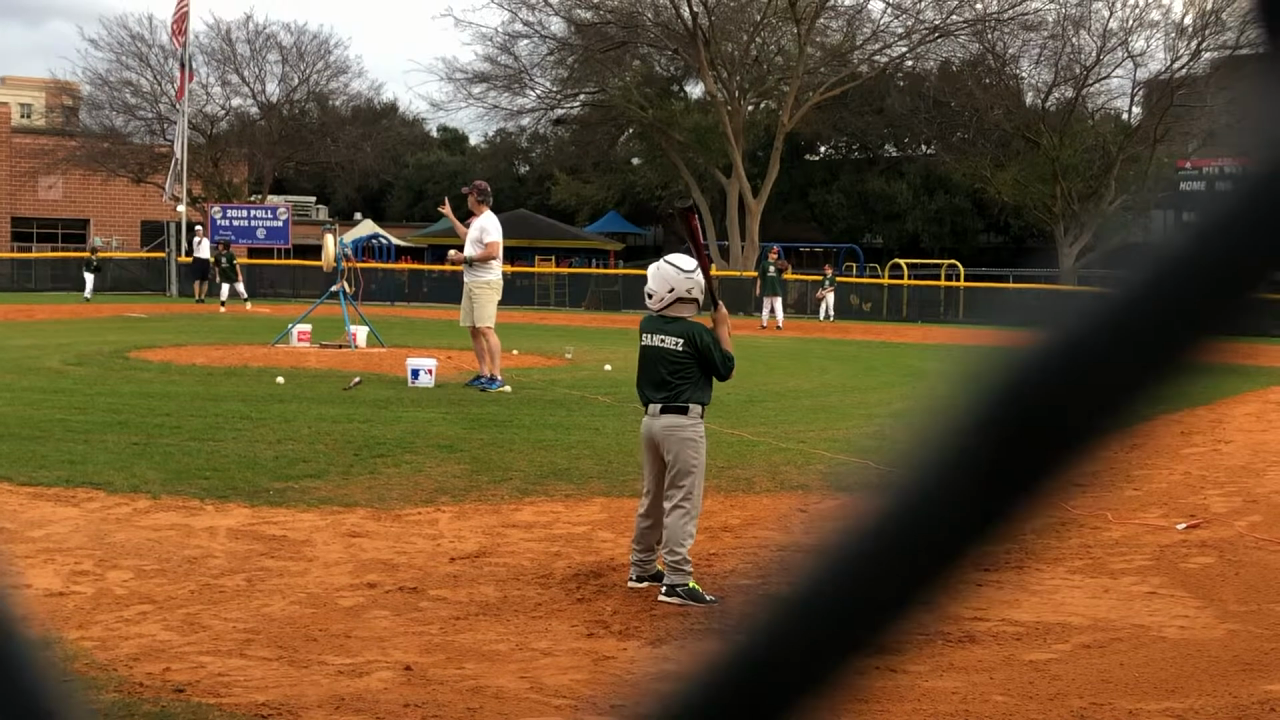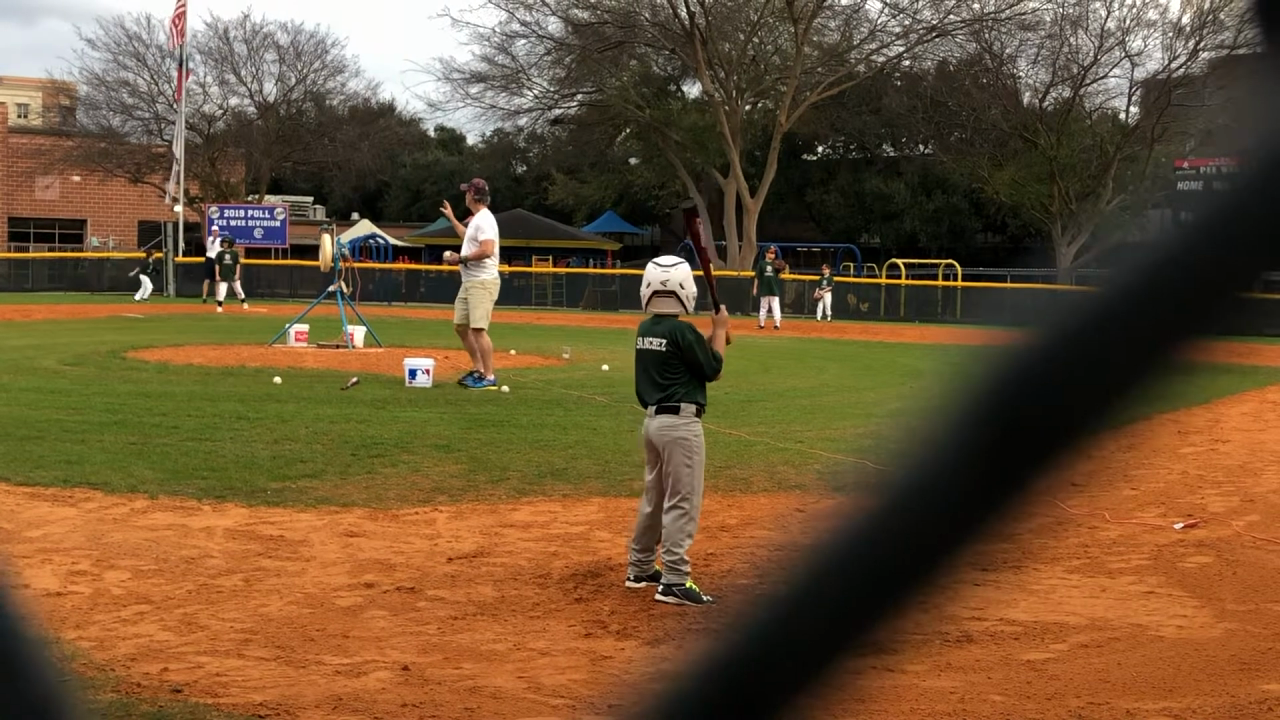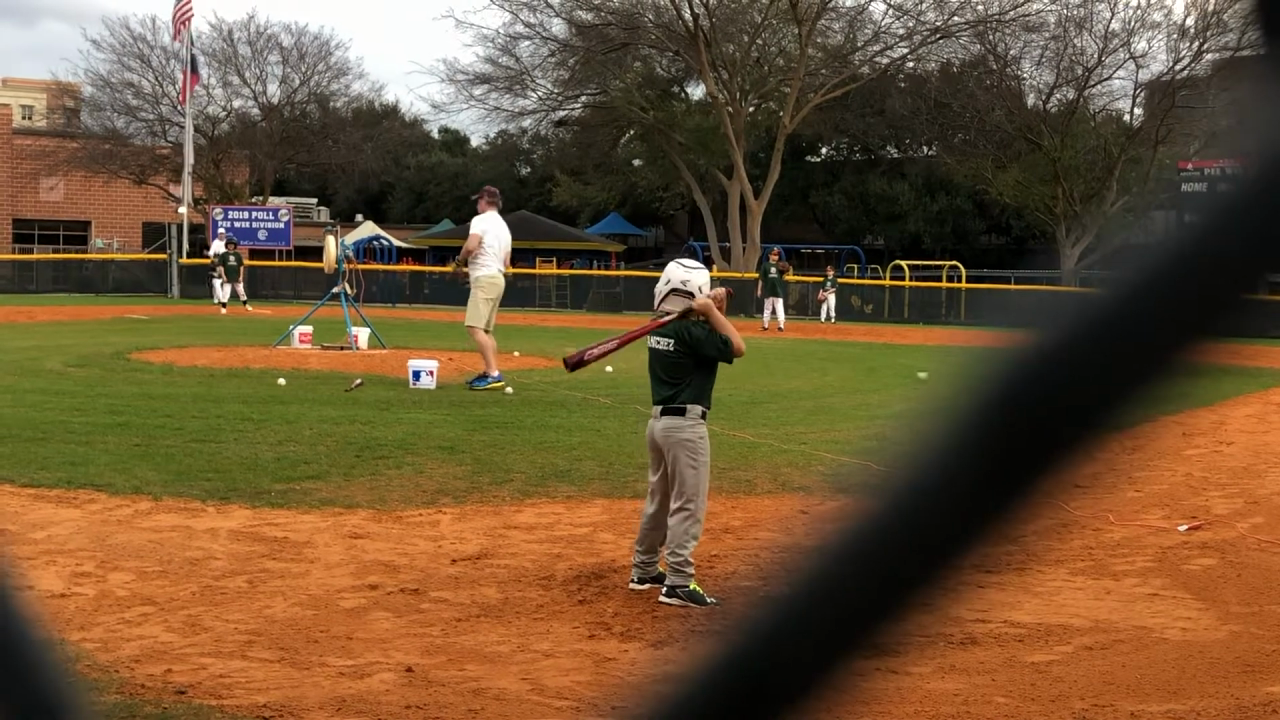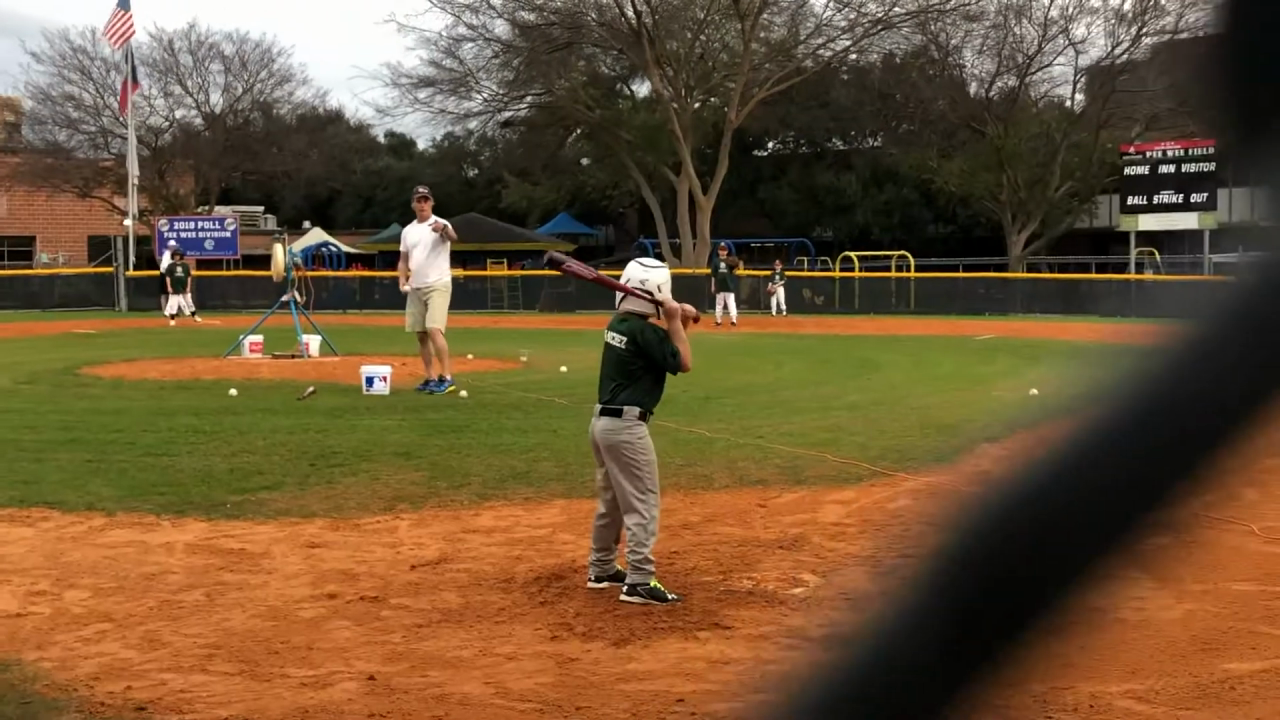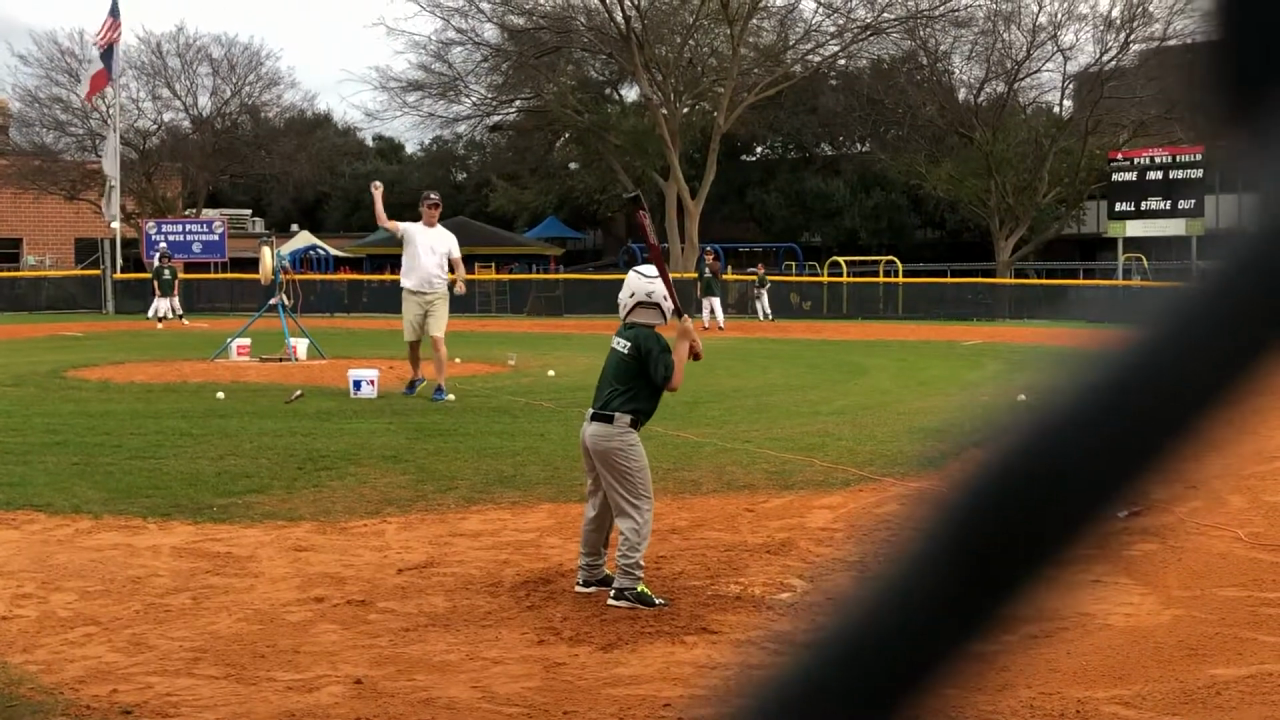
dt=1s
person 1, frame 1
left shoulder: (647, 326)
right shoulder: (696, 332)
right elbow: (726, 370)
left wrist: (714, 331)
right wrist: (721, 327)
left hip: (651, 421)
right hip: (683, 425)
left knee: (653, 499)
right knee: (682, 503)
left ankle: (642, 568)
right ankle: (676, 582)
person 1, frame 2
left shoulder: (645, 329)
right shoulder: (682, 330)
right elbow: (714, 371)
left wrist: (712, 334)
right wrist: (719, 330)
left hip: (653, 420)
right hip: (680, 423)
left knee: (654, 498)
right knee: (682, 502)
left ankle: (640, 568)
right ankle: (674, 582)
person 1, frame 3
left shoulder: (658, 325)
right shoulder: (689, 330)
left elbow: (708, 338)
right elbow: (737, 347)
left wrist: (714, 311)
right wrist: (712, 312)
left hip: (659, 421)
right hip: (686, 425)
left knee: (659, 499)
right knee: (688, 504)
left ankle: (644, 570)
right ankle: (678, 584)
person 1, frame 4
left shoulder: (618, 323)
right shoulder: (643, 330)
left elbow: (659, 347)
right elbow: (683, 363)
left wrist: (678, 322)
right wrist: (674, 321)
left hip: (603, 420)
right hip: (626, 426)
left knee: (611, 500)
right knee: (642, 503)
left ankle: (601, 569)
right ankle: (639, 582)
person 1, frame 5
left shoulder: (625, 332)
right shoulder: (650, 339)
left elbow: (656, 369)
right elbow: (672, 383)
left wrist: (684, 350)
right wrist: (682, 340)
left hip: (593, 427)
right hip: (616, 433)
left knee: (600, 505)
right knee: (637, 508)
left ankle: (590, 573)
right ankle: (627, 587)
person 2, frame 1
left shoulder: (488, 221)
right shoulder: (476, 221)
left elbow: (492, 253)
left wrist: (465, 259)
right wrist: (450, 216)
left hip: (486, 283)
right hip: (471, 282)
left knee: (485, 329)
right knee: (473, 330)
left ankle: (496, 377)
right ankle: (484, 374)
person 2, frame 2
left shoulder: (483, 218)
right shoulder: (476, 219)
left elbow: (486, 251)
left wrist: (460, 258)
right wrist: (453, 220)
left hip: (483, 282)
right hip: (470, 281)
left knee: (478, 329)
right knee: (461, 326)
left ankle: (489, 377)
right ankle: (477, 370)
person 2, frame 3
left shoulder: (481, 219)
right shoulder: (503, 227)
left elbow: (471, 247)
left wrist: (459, 260)
left hip: (484, 280)
right hip: (495, 280)
left knee: (474, 327)
right knee: (485, 329)
left ankle: (494, 374)
right ankle: (489, 372)
person 2, frame 4
left shoulder: (440, 224)
right shoulder: (407, 230)
left elbow: (453, 237)
right elbow: (404, 261)
left wrist: (444, 229)
right wrist: (402, 281)
left hip: (438, 286)
right hip: (415, 289)
left knee: (434, 330)
right knee: (422, 335)
left ankle: (447, 377)
right ankle: (431, 378)
person 2, frame 5
left shoulder: (448, 236)
right shoulder: (409, 229)
left elbow: (458, 265)
right elbow: (383, 223)
left wrist: (460, 280)
right wrist: (377, 195)
left hip: (438, 295)
right hip: (411, 294)
left knee: (437, 339)
right knee: (412, 341)
left ankle: (440, 386)
right ankle: (416, 377)
